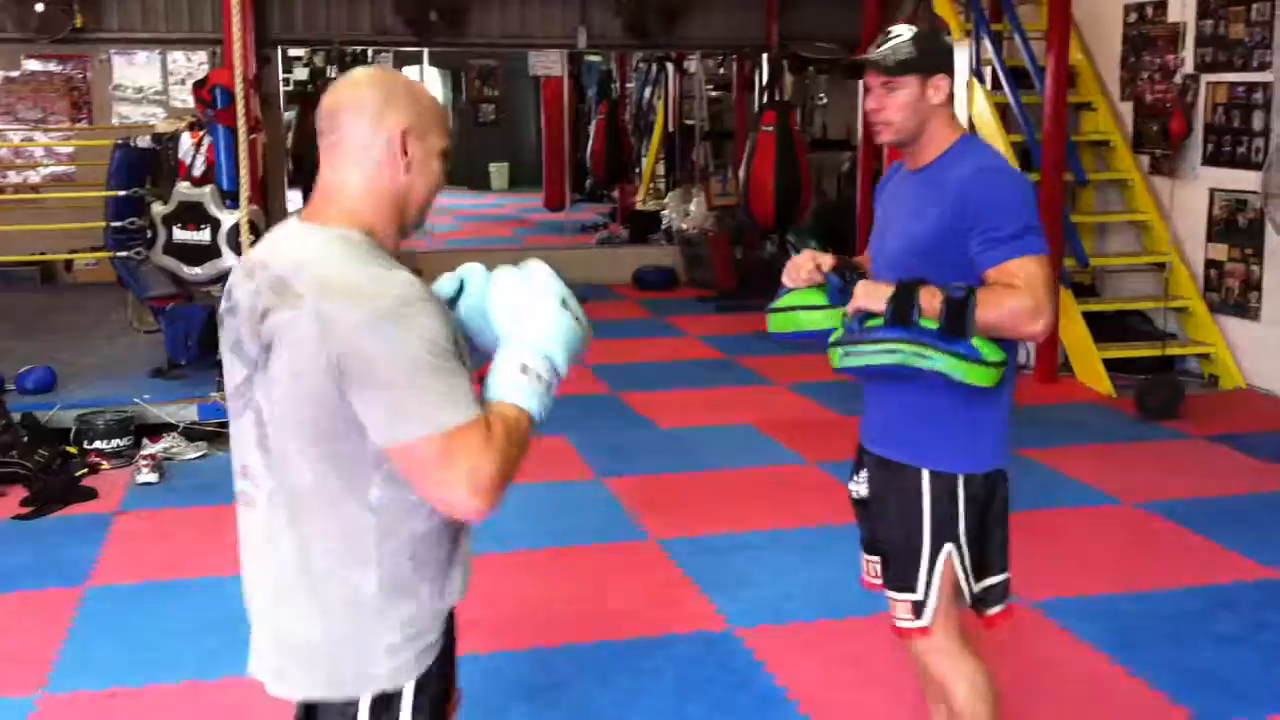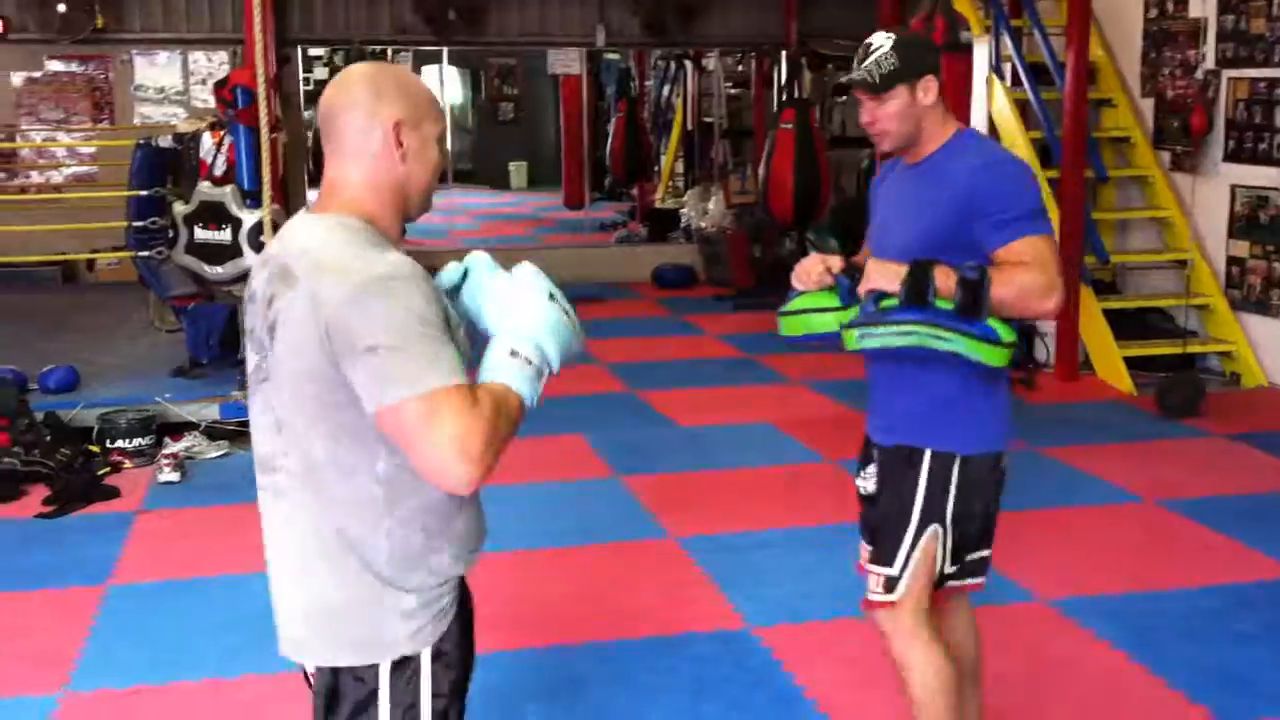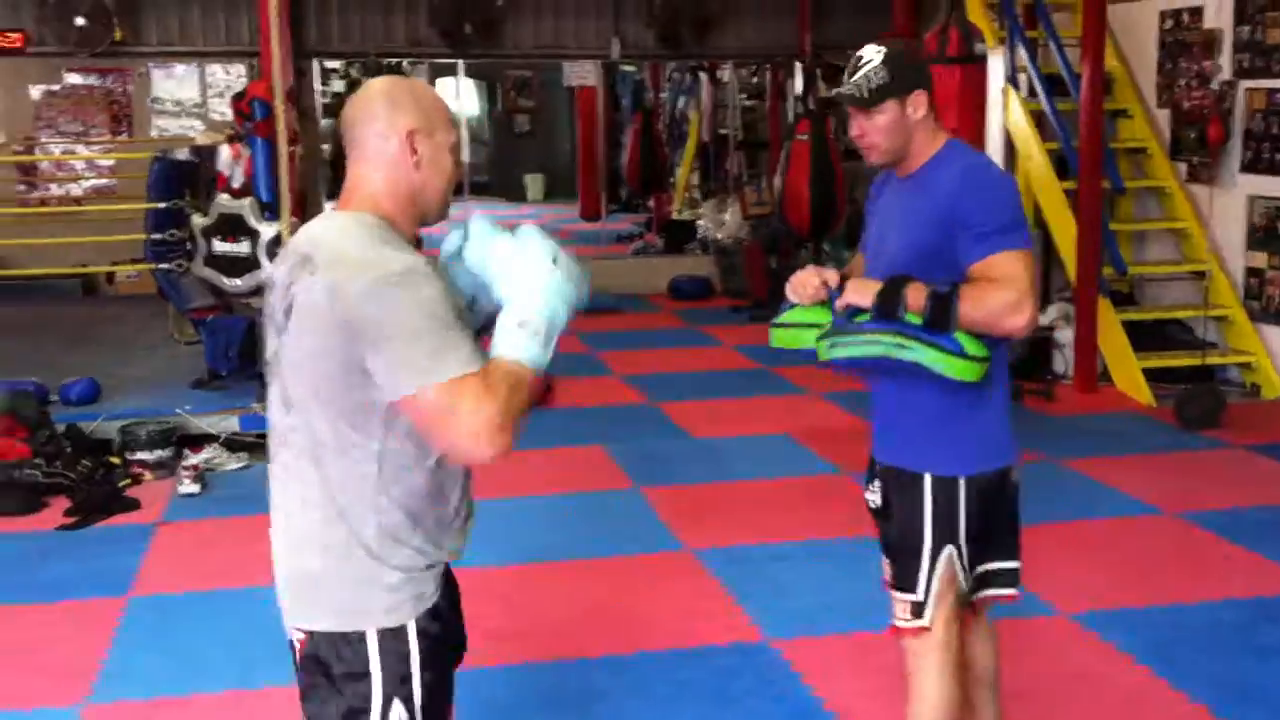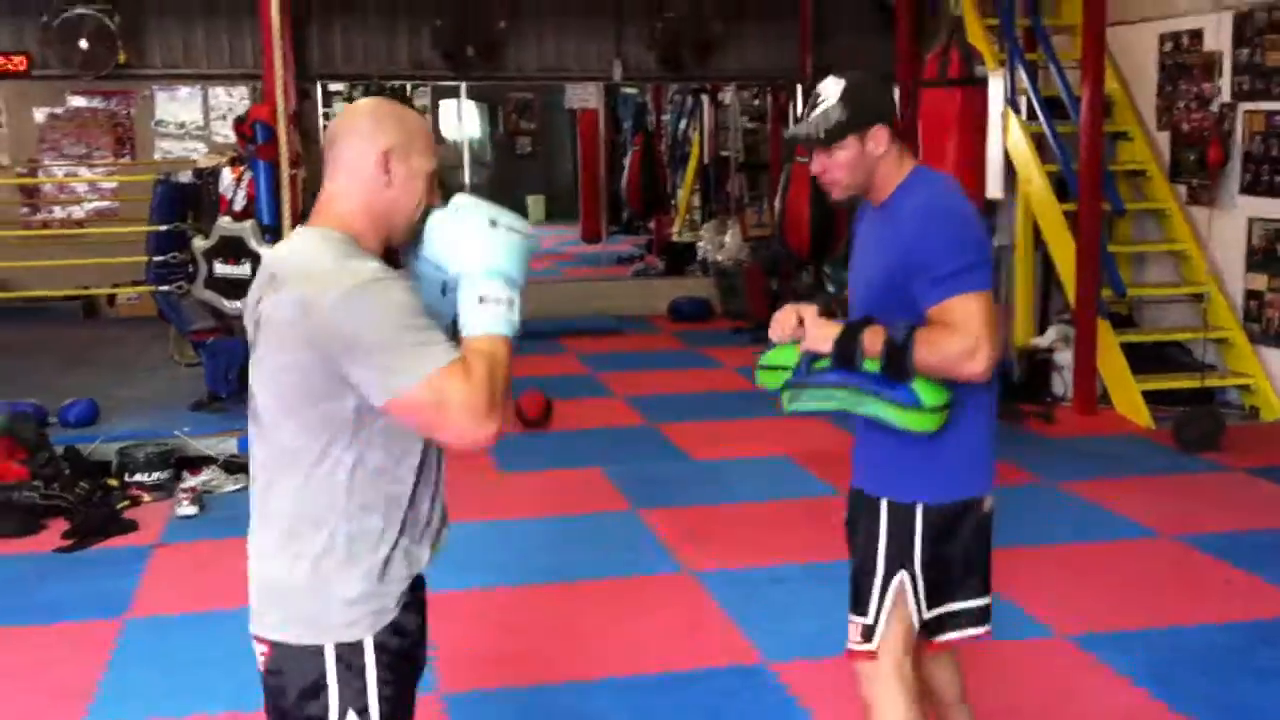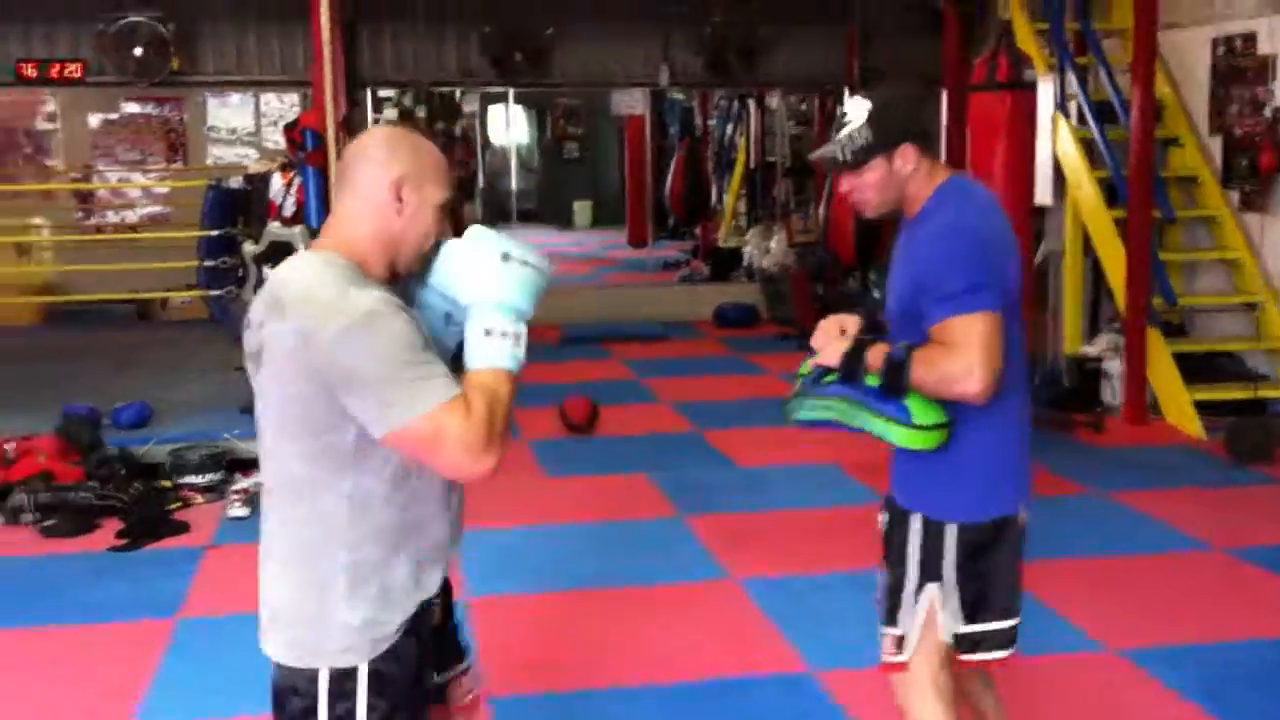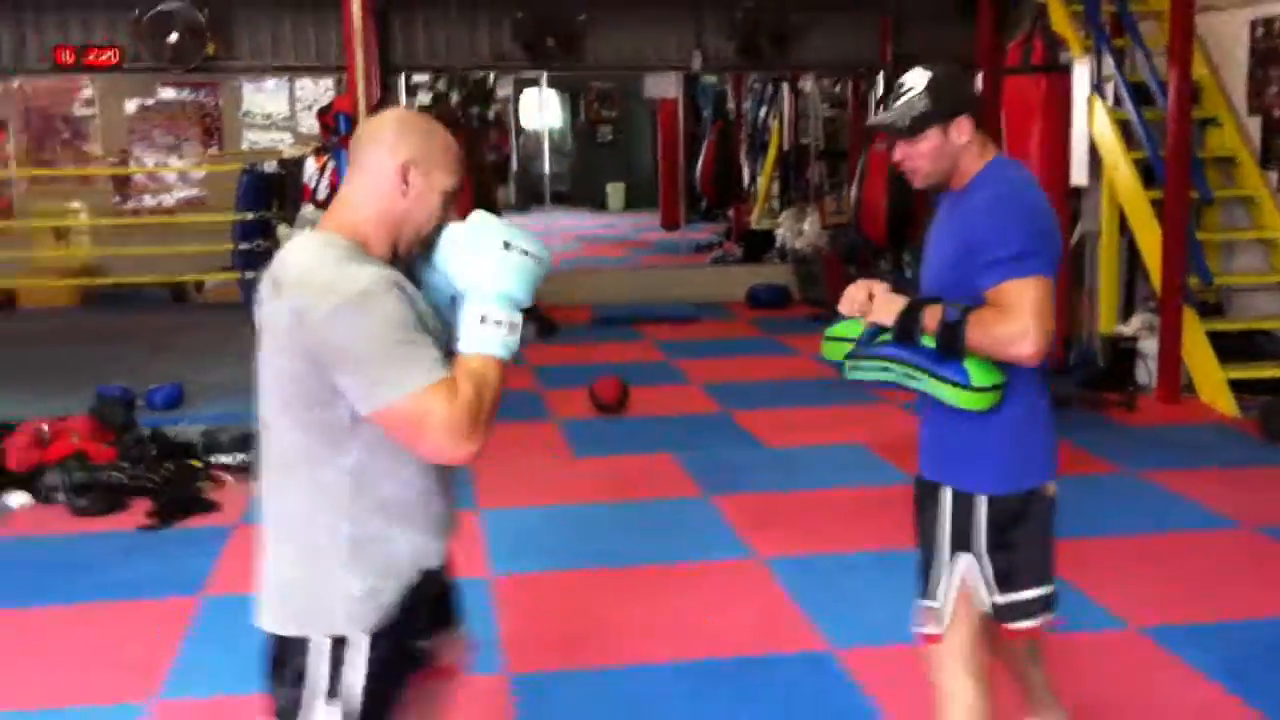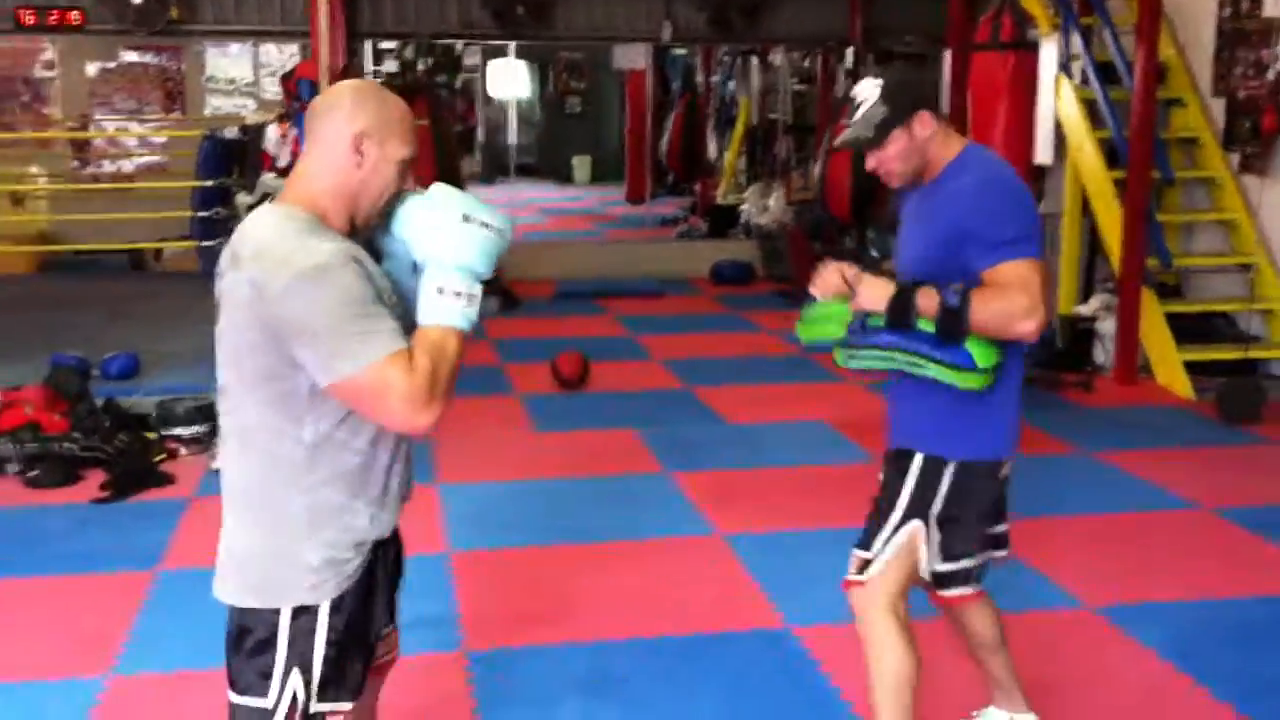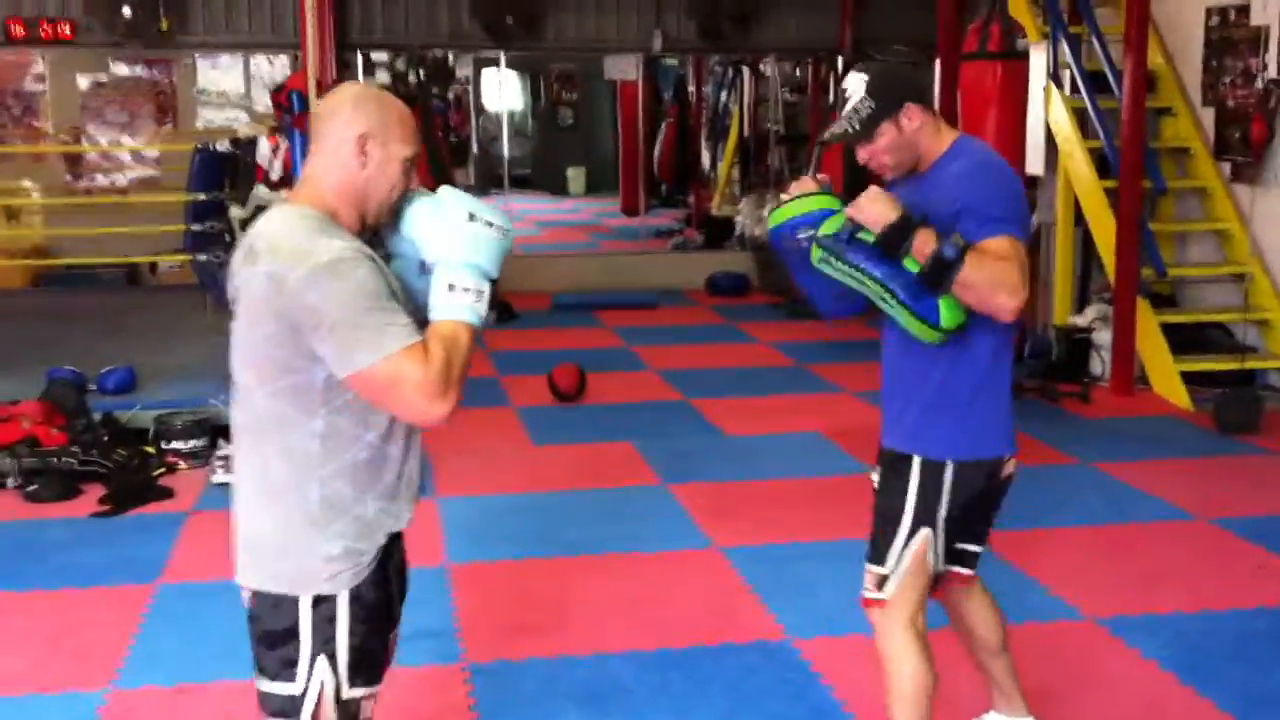
dt=0.2s
person 1, frame 1
left shoulder: (986, 183)
right shoulder: (896, 178)
left elbow: (1030, 311)
left wrist: (908, 299)
right wrist: (834, 269)
left hip: (946, 446)
right hip: (890, 433)
left knee: (935, 628)
right knee: (919, 614)
person 1, frame 2
left shoulder: (990, 173)
right shoulder: (889, 176)
left elbow: (1043, 289)
left wrist: (922, 280)
right wrist: (838, 269)
left hip: (949, 431)
right hip: (895, 420)
left knee: (898, 609)
right knee: (938, 598)
person 1, frame 3
left shoulder: (974, 185)
right shoulder: (888, 185)
left elbow: (1015, 308)
left wrist: (896, 297)
right wrist: (831, 281)
left hip: (948, 449)
right hip: (903, 436)
left knee: (927, 629)
right knee: (959, 608)
person 1, frame 4
left shoulder: (934, 219)
right shoulder: (876, 209)
left elbow: (973, 352)
left wrist: (853, 341)
right wrist: (816, 319)
left hip: (923, 474)
right hip: (901, 463)
left knee: (881, 658)
right knee: (922, 634)
person 1, frame 5
left shoulder: (953, 234)
right shoulder: (938, 212)
left elbow: (970, 374)
left wrist: (862, 355)
right wrist: (863, 329)
left hip: (957, 486)
right hip: (946, 475)
right knee: (946, 643)
person 1, frame 6
left shoulder: (1001, 207)
right shoulder: (969, 194)
left elbow: (1024, 336)
left wrist: (916, 315)
right wrist: (892, 299)
left hip: (984, 458)
right hip: (976, 450)
left knee: (952, 644)
right knee: (999, 611)
person 1, frame 7
left shoulder: (985, 191)
right shoulder: (925, 186)
left elbow: (1024, 313)
left wrist: (906, 298)
right wrist: (861, 281)
left hip: (953, 435)
right hip: (935, 425)
left knee: (874, 595)
right knee: (950, 583)
person 1, frame 8
left shoulder: (978, 177)
right shoulder: (911, 177)
left elbow: (1005, 293)
right elbow: (883, 273)
left wrist: (904, 232)
left hip: (947, 432)
right hip: (923, 422)
left knee: (894, 607)
right knee: (950, 574)
person 2, frame 1
left shoulder: (267, 264)
right shoulder: (380, 302)
right elbow: (469, 486)
left wrist: (441, 334)
right wrist: (534, 355)
left hip: (313, 593)
right hip: (361, 629)
person 2, frame 2
left shoulder: (297, 252)
right shoulder: (373, 281)
right elbow: (459, 457)
left wrist: (447, 318)
right wrist: (526, 347)
left hip: (343, 579)
right hip: (382, 604)
person 2, frame 3
left shoulder: (322, 248)
right shoulder: (384, 274)
right elbow: (481, 433)
left wrist: (458, 299)
right wrist: (532, 312)
left hip: (350, 565)
right hip: (371, 586)
person 2, frame 4
left shoulder: (303, 265)
right shoulder: (351, 289)
right elbow: (472, 418)
left wrist: (446, 285)
right wrist: (490, 284)
left hip: (355, 577)
right hip: (339, 601)
person 2, frame 5
left shoulder: (311, 286)
right shoulder: (352, 317)
left elbow: (400, 390)
right elbow: (470, 450)
right wrist: (497, 317)
right hip: (347, 619)
person 2, frame 6
left shoulder: (324, 265)
right shoulder: (350, 293)
left elbow: (404, 371)
right elbow: (454, 433)
left wrist: (457, 295)
right wrist: (494, 306)
left hip: (390, 556)
right hip: (345, 586)
person 2, frame 7
left shoulder: (292, 238)
right shoulder: (308, 266)
left elbow: (364, 348)
right elbow: (413, 402)
left wrist: (413, 265)
right wrist: (454, 277)
left hip: (344, 530)
right hip: (304, 558)
person 2, frame 8
left shoulder: (289, 236)
right shoulder: (322, 263)
left elbow: (374, 344)
right elbow: (429, 394)
left wrist: (421, 264)
right wrist: (463, 276)
left hip: (342, 528)
right hip: (317, 549)
